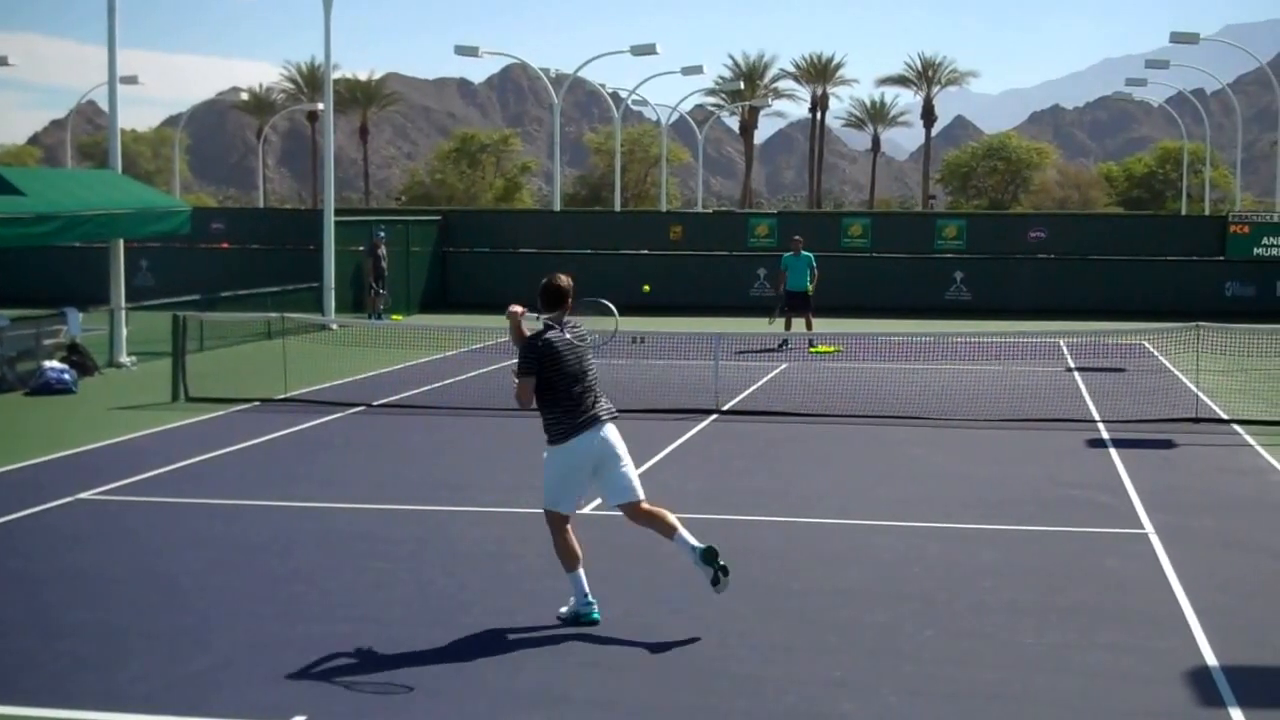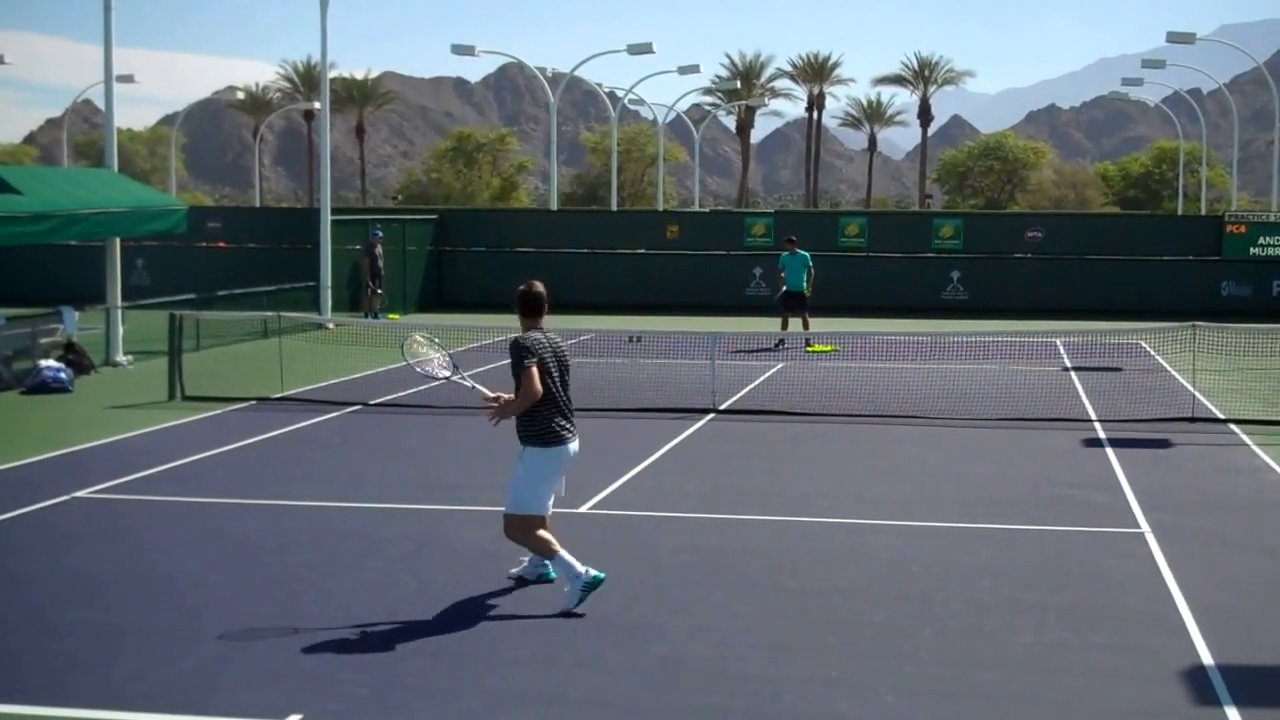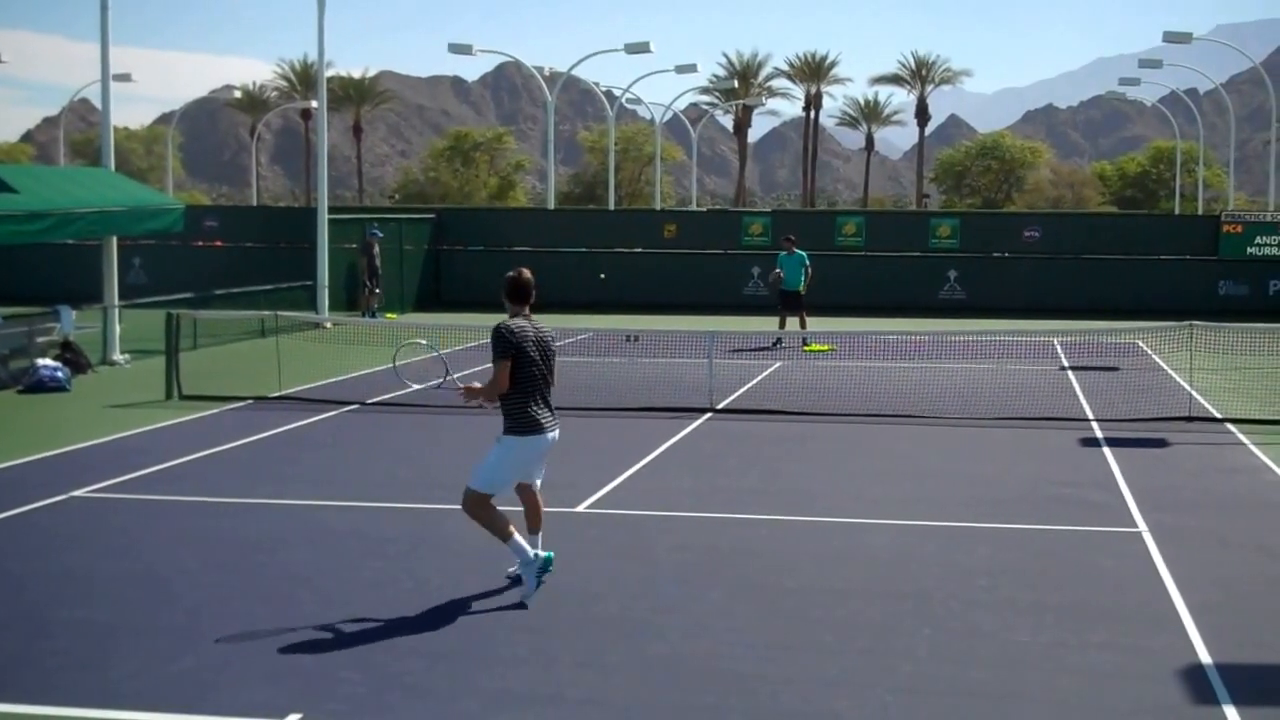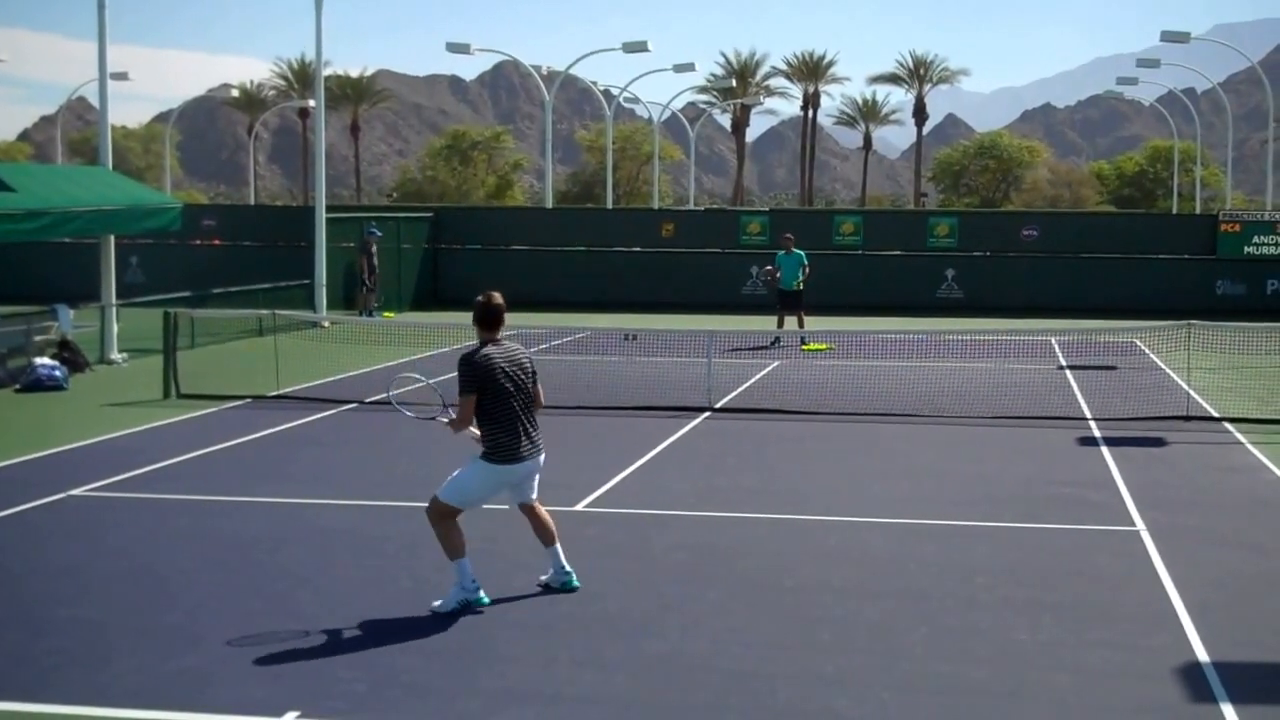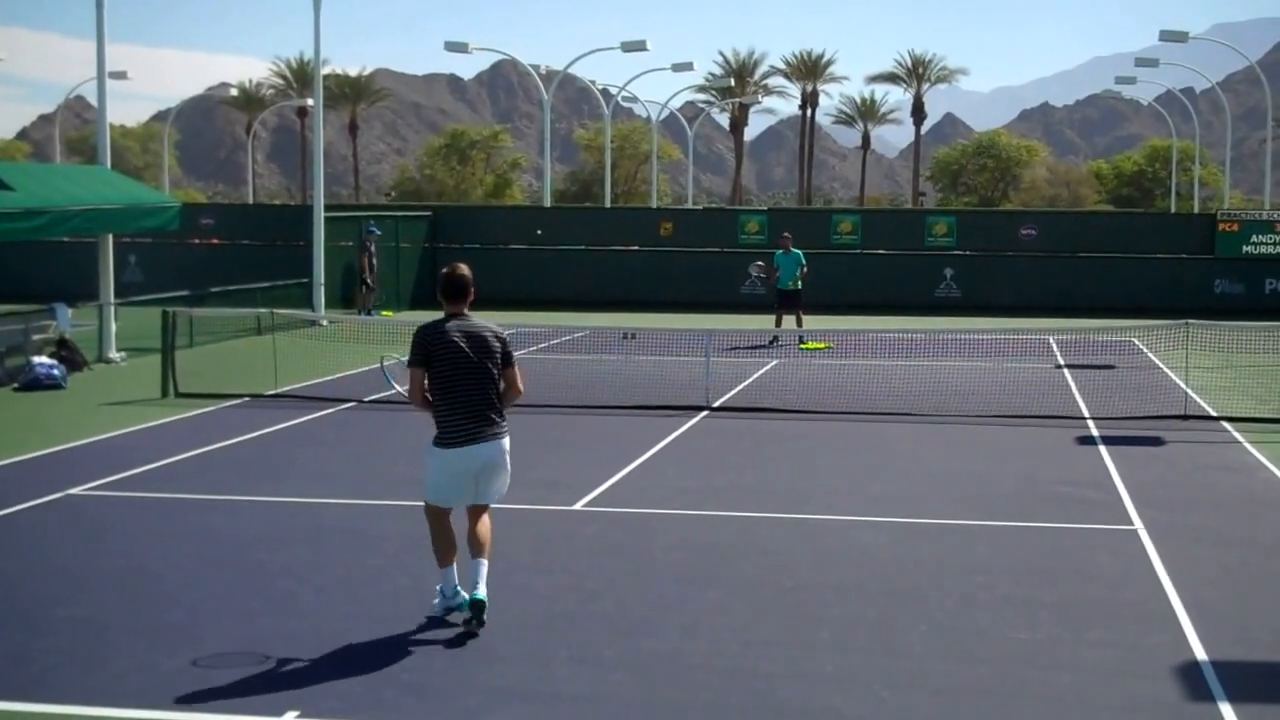
dt=0.3s
person 1, frame 1
left shoulder: (533, 343)
right shoulder: (574, 330)
left elbow: (524, 400)
right wrist: (518, 322)
left hip: (565, 444)
right hip: (603, 432)
left knee: (556, 520)
right knee: (639, 510)
left ankle: (583, 601)
right ankle: (698, 552)
person 1, frame 2
left shoulder: (522, 344)
right shoulder: (557, 343)
left elbow: (532, 393)
left wrist: (506, 409)
right wrist: (512, 401)
left hip: (543, 446)
right hip: (566, 440)
left knee: (516, 526)
right knee: (533, 501)
left ankle: (579, 576)
right ankle: (539, 565)
person 1, frame 3
left shoulder: (504, 330)
right shoulder: (544, 332)
left elbow: (500, 384)
left wrist: (478, 392)
right wrist: (488, 392)
left hip: (522, 433)
right hip: (547, 427)
left knee: (474, 501)
right knee: (526, 489)
left ankle: (532, 559)
right ankle: (533, 555)
person 1, frame 4
left shoulder: (471, 360)
right shoulder: (521, 353)
left elbow: (465, 417)
right elbow: (537, 401)
left wrist: (459, 425)
left hip: (498, 460)
right hip: (533, 452)
left knee: (439, 511)
right knee: (529, 505)
left ankle: (467, 589)
right ankle: (562, 572)
person 1, frame 5
left shoulder: (426, 334)
right shoulder: (495, 333)
left elbow: (416, 395)
right elbow: (515, 390)
left hip: (451, 442)
right hip: (495, 439)
left knee: (436, 513)
right knee: (479, 512)
left ankle: (451, 592)
right ankle: (478, 590)
